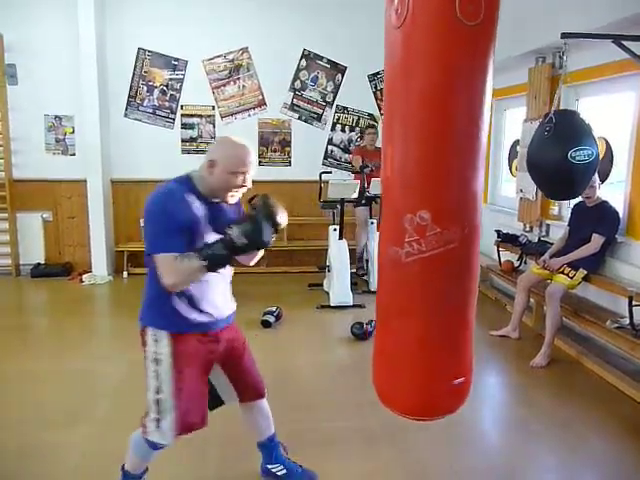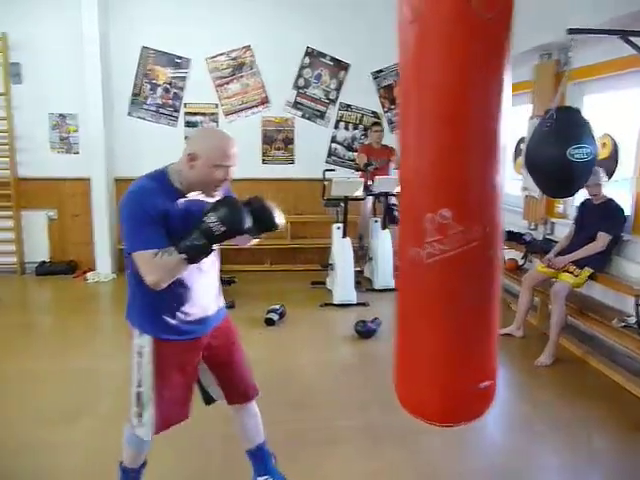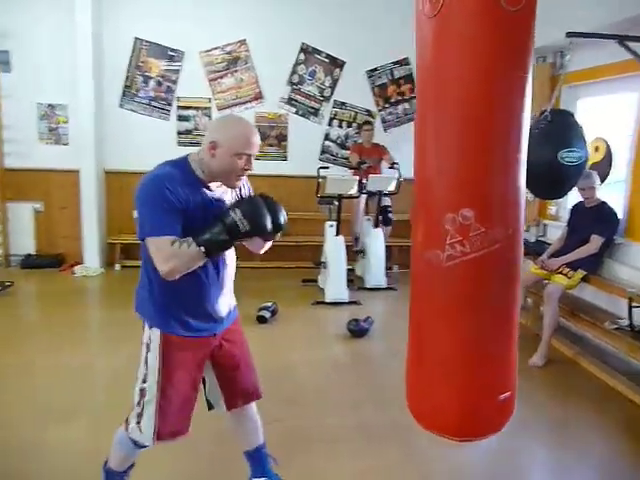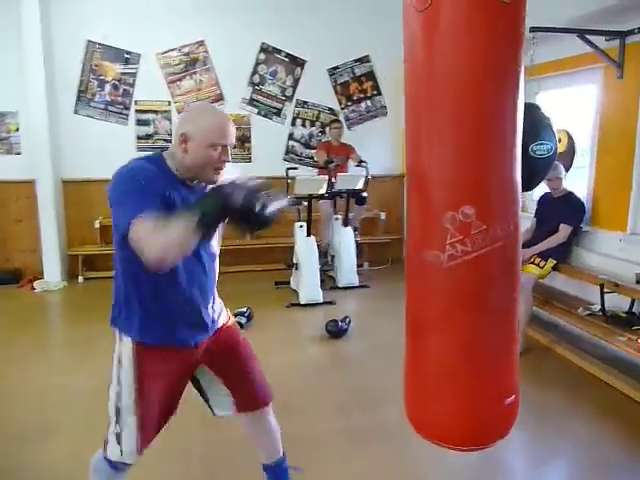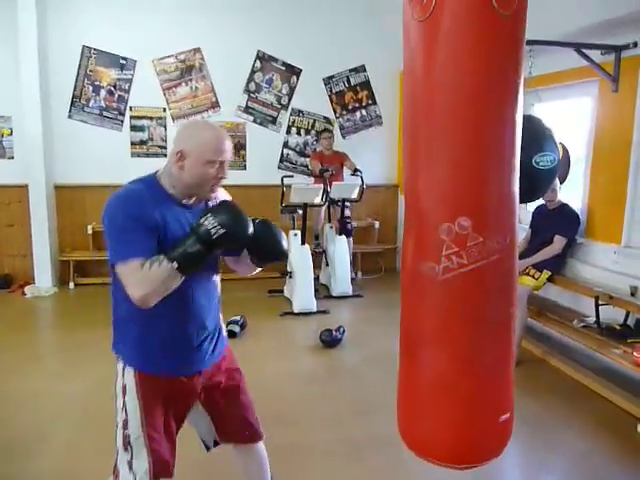
dt=0.3s
person 1, frame 1
left shoulder: (226, 200)
right shoulder: (168, 201)
left elbow: (248, 258)
right elbow: (172, 278)
left wrist: (265, 227)
right wrist: (226, 247)
left hip: (219, 321)
right hip: (172, 329)
left knee: (253, 392)
right knee: (164, 428)
person 1, frame 2
left shoulder: (213, 190)
right shoulder: (142, 198)
left elbow: (242, 240)
right elbow: (154, 275)
left wrist: (257, 221)
right wrist: (205, 236)
left hip: (213, 319)
right hip: (162, 331)
left knee: (243, 395)
right knee: (148, 419)
person 1, frame 3
left shoulder: (235, 184)
right shoulder: (161, 186)
left elbow: (258, 244)
right elbow: (169, 264)
left wrist: (266, 225)
right wrist: (224, 231)
left hip: (222, 318)
right hip: (173, 327)
left knee: (243, 397)
right knee: (149, 424)
person 1, frame 4
left shoulder: (209, 177)
right shoulder: (136, 178)
right elbow: (157, 249)
right wrist: (216, 207)
left hip: (209, 320)
right hip: (148, 333)
left knee: (256, 401)
right knee: (127, 446)
person 1, frame 5
left shoulder: (215, 199)
right shoulder: (129, 205)
left elbow: (245, 266)
right elbow: (142, 291)
left wrist: (257, 247)
right wrist: (199, 242)
left hip: (212, 353)
right hip: (151, 366)
left knee: (248, 435)
person 2, frame 1
left shoulder: (609, 213)
right shoulder: (578, 207)
left elbow: (594, 246)
left wrist: (561, 260)
right wrist: (548, 255)
left hip: (583, 262)
right hip: (561, 257)
left knee: (553, 292)
right knee: (523, 281)
left ankle: (546, 350)
right ankle: (513, 328)
person 2, frame 2
left shoulder: (614, 211)
right shoulder: (584, 205)
left elbow: (601, 245)
left wrist: (567, 258)
right wrist: (553, 253)
left hip: (589, 260)
right hip: (567, 255)
left knee: (558, 290)
right knee: (528, 279)
left ankle: (551, 349)
right ankle: (517, 327)
person 2, frame 3
left shoulder: (607, 214)
right shoulder: (577, 208)
left elbow: (593, 247)
left wrist: (560, 260)
right wrist: (546, 255)
left hip: (581, 262)
right hip: (559, 257)
left knee: (551, 292)
right knee: (522, 280)
left ankle: (543, 350)
person 2, frame 4
left shoulder: (574, 203)
right shoulder: (544, 199)
left elbow: (562, 236)
left wrist: (531, 251)
right wrist: (519, 245)
left hip: (551, 252)
right hip: (529, 248)
left knee: (523, 283)
left ankle: (520, 339)
person 2, frame 5
left shoulder: (569, 215)
right shoulder: (539, 210)
left elbow: (556, 247)
left wrist: (526, 262)
left hip: (545, 263)
right hip: (524, 259)
left knee: (519, 294)
left ankle: (514, 349)
person 3, frame 1
left shoulder: (381, 152)
right shoulder: (358, 151)
right elbow: (357, 162)
right wrist: (361, 167)
right hip: (362, 188)
right knee: (362, 223)
right ankle: (360, 259)
person 3, frame 2
left shoulder: (389, 150)
right shoulder: (365, 148)
left elbow: (397, 160)
right elbow: (361, 160)
left wrist: (400, 164)
right wrist: (366, 165)
right hip: (368, 185)
right knee: (366, 213)
right ankle: (362, 237)
person 3, frame 3
left shoulder: (380, 148)
right shoulder: (356, 147)
left elbow: (389, 159)
right elbow: (354, 160)
left wrist: (393, 164)
right wrist: (359, 163)
left knee: (387, 216)
right knee: (360, 201)
right ankle: (356, 238)
person 3, frame 4
left shoulder: (347, 148)
right shoulder: (323, 146)
left elbow: (356, 157)
right elbow: (322, 158)
left wrist: (361, 162)
right wrist: (327, 162)
left knee: (362, 197)
right knee: (326, 217)
left ankle: (353, 229)
right ankle: (324, 254)
person 3, frame 5
left shoulder: (341, 155)
right shoulder: (316, 156)
left elbow: (350, 165)
right elbow: (315, 167)
left wrist: (356, 170)
right wrist: (321, 171)
left knee: (346, 227)
right knee: (320, 209)
right ankle: (317, 237)
